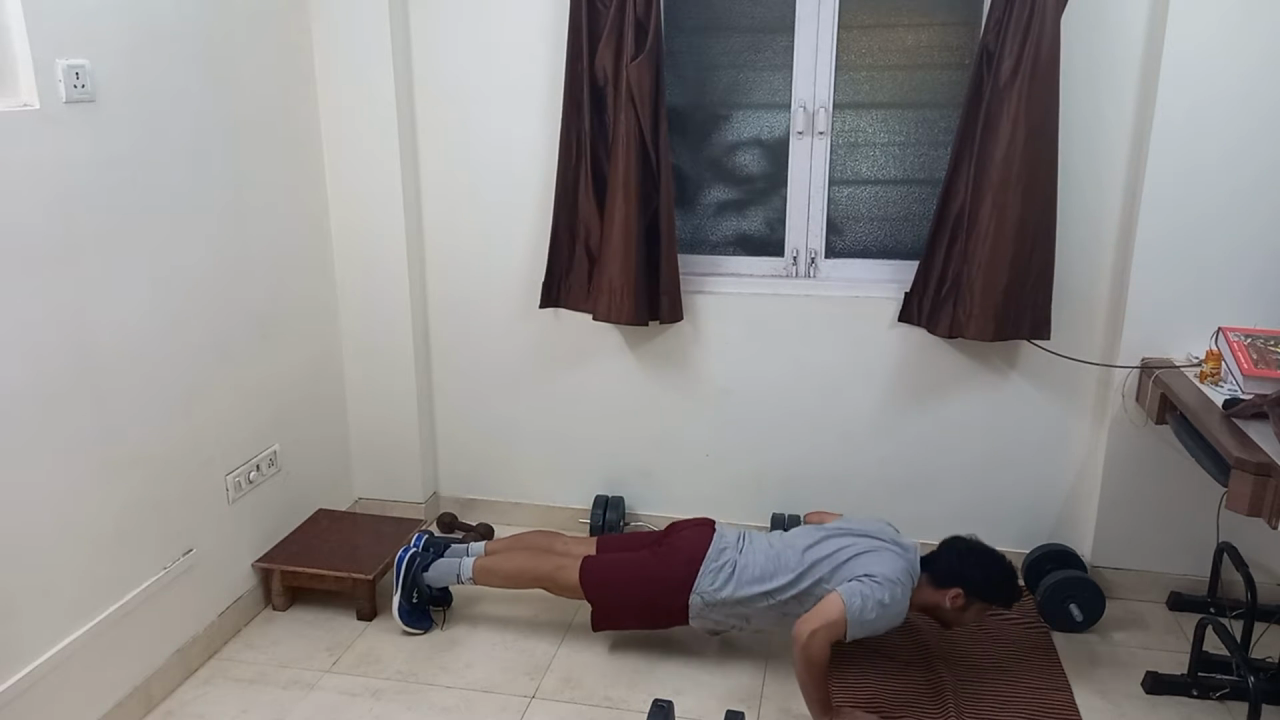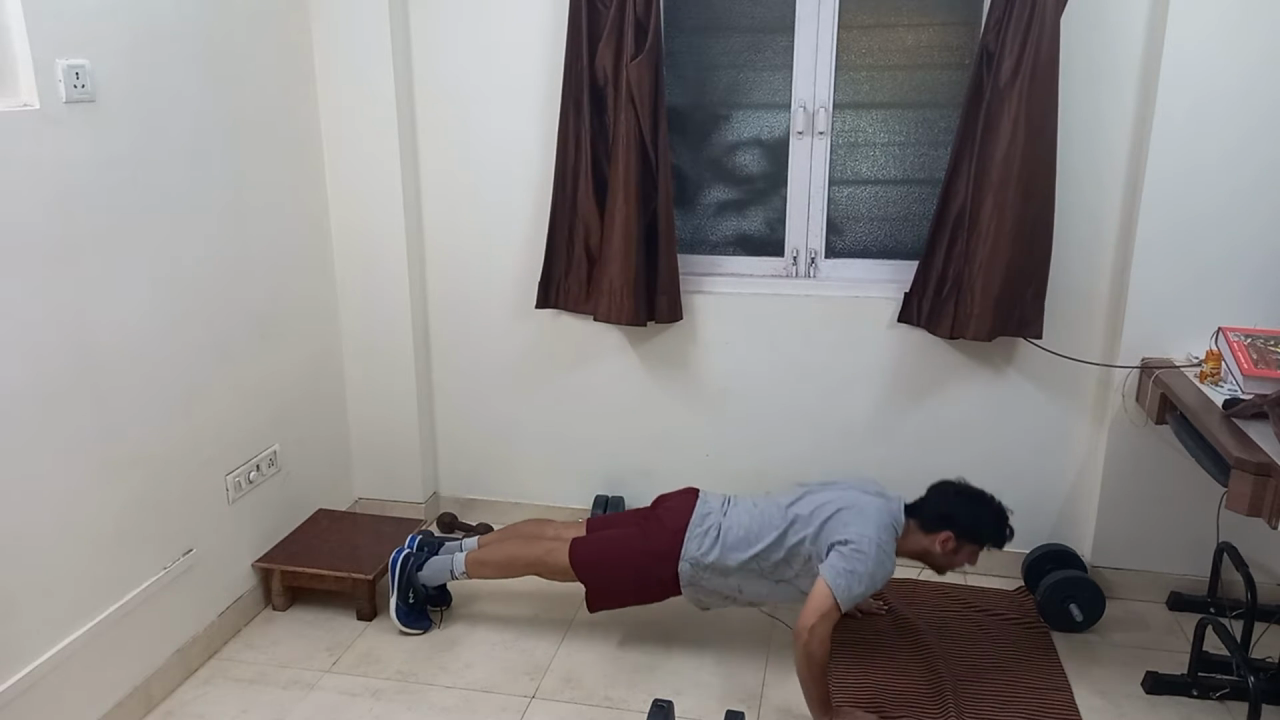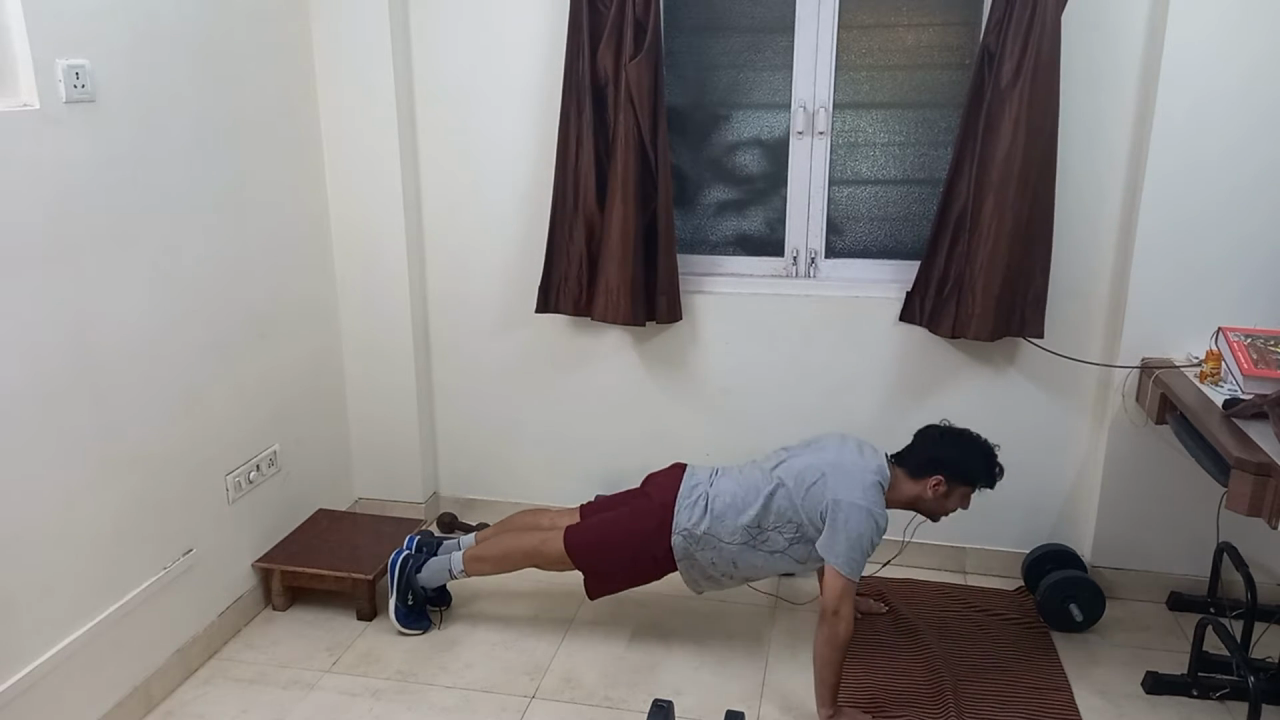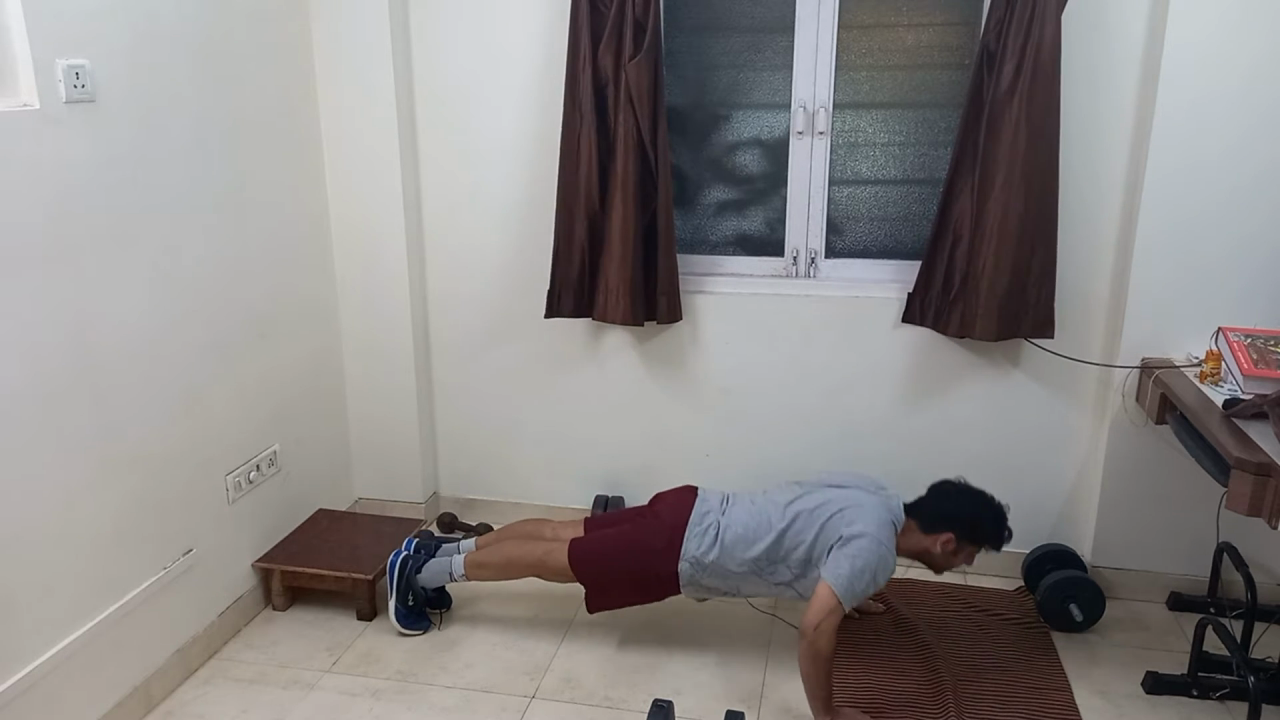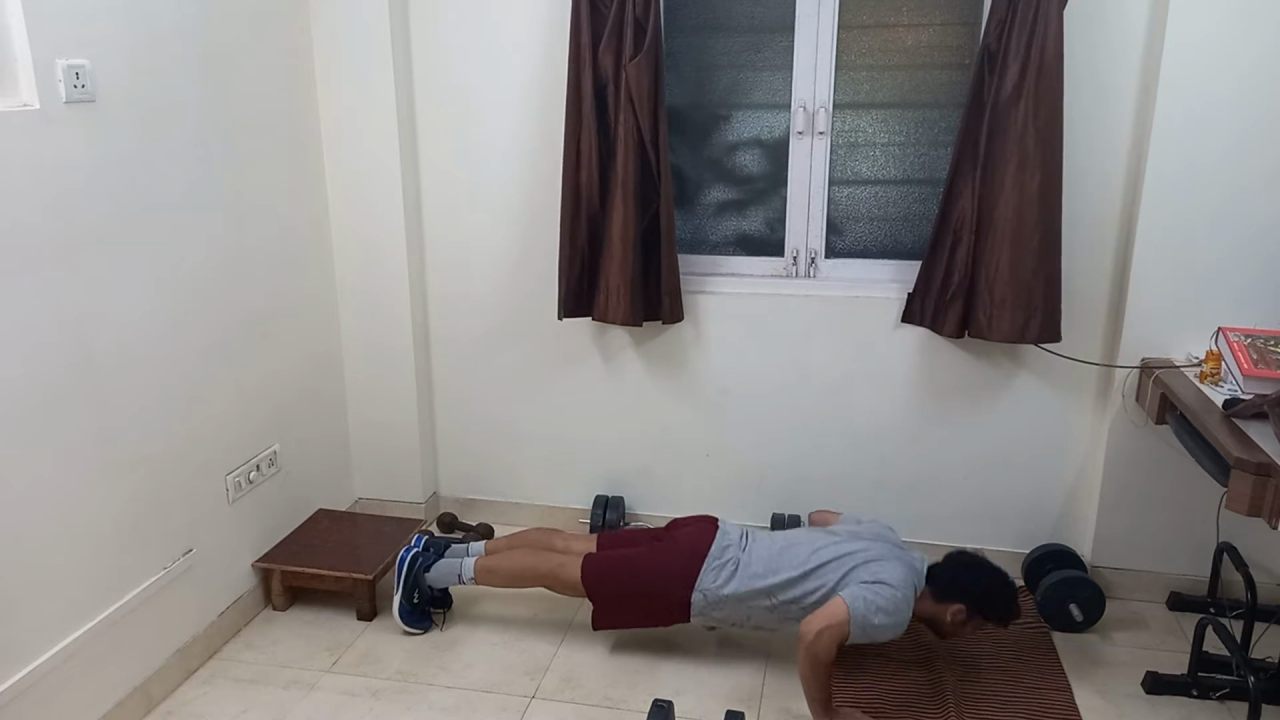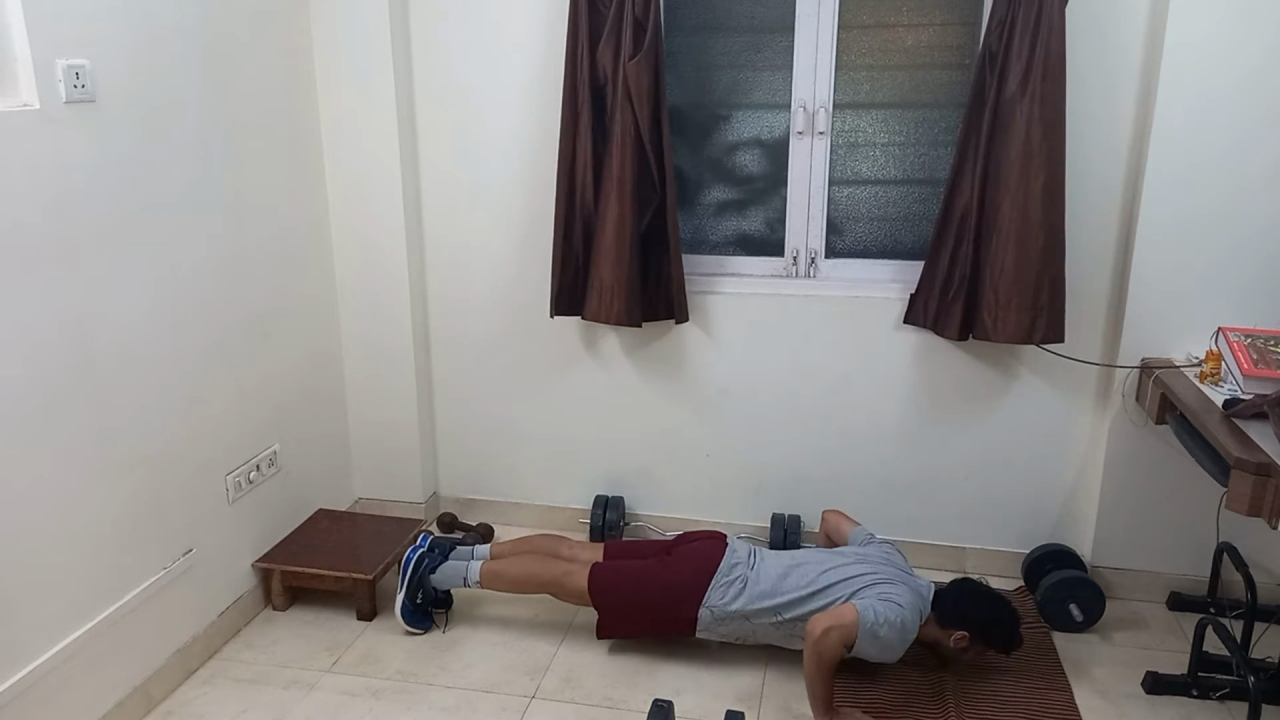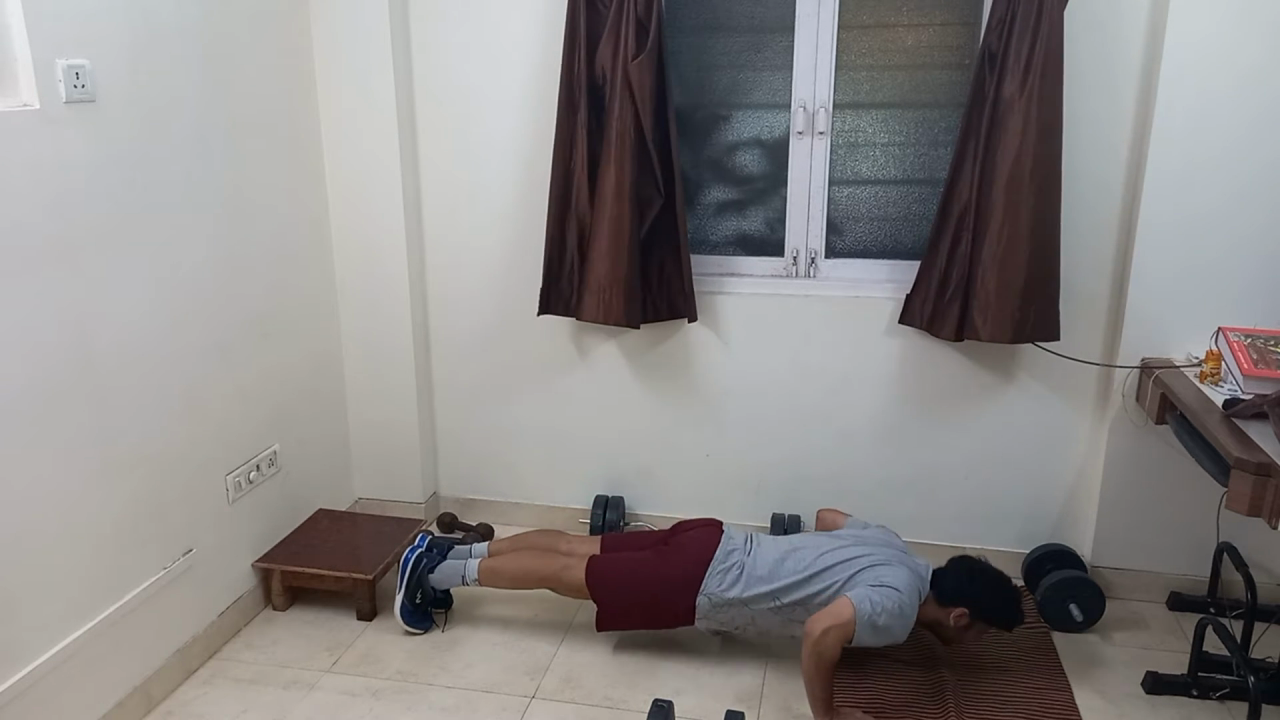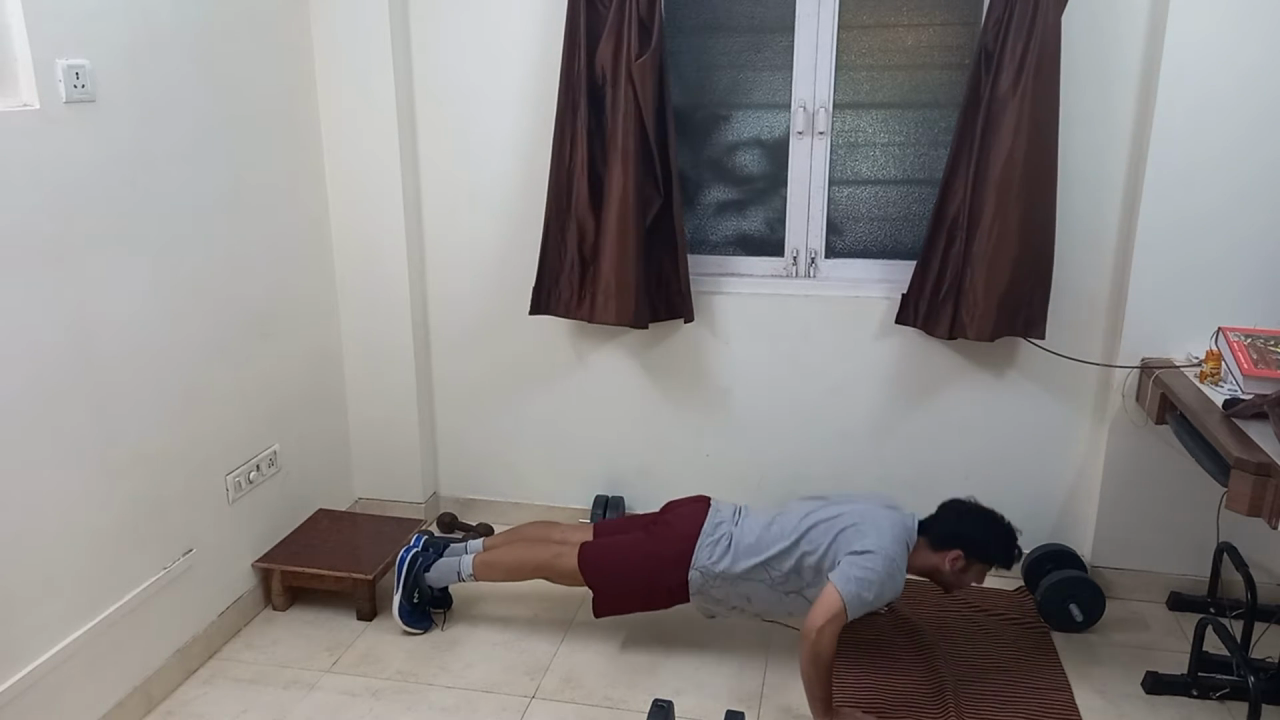
dt=0.3s
person 1, frame 1
left shoulder: (893, 544)
right shoulder: (889, 593)
left elbow: (819, 516)
right elbow: (808, 634)
left hip: (708, 544)
right hip: (694, 583)
left knee: (572, 549)
right knee: (561, 575)
left ankle: (445, 551)
right ankle: (432, 569)
person 1, frame 2
left shoulder: (880, 502)
right shoulder: (874, 551)
right elbow: (809, 630)
left wrist: (846, 595)
left hip: (696, 516)
right hip: (684, 554)
left knee: (563, 535)
right knee: (554, 560)
left ankle: (440, 549)
right ankle: (430, 568)
person 1, frame 3
left shoulder: (862, 456)
right shoulder: (863, 507)
right elbow: (834, 615)
left wrist: (842, 584)
left hip: (684, 492)
right hip: (678, 529)
left knee: (558, 524)
right knee: (548, 550)
left ankle: (437, 548)
right ankle: (425, 571)
person 1, frame 4
left shoulder: (875, 497)
right shoulder: (876, 545)
right elbow: (815, 628)
left wrist: (844, 595)
left hip: (692, 513)
right hip: (683, 552)
left knee: (558, 534)
right knee: (553, 561)
left ankle: (440, 551)
right ankle: (426, 570)
person 1, frame 5
left shoulder: (891, 548)
right shoulder: (891, 605)
left elbow: (820, 516)
right elbow: (816, 634)
left hip: (711, 542)
right hip: (700, 583)
left knee: (575, 547)
right knee: (564, 575)
left ankle: (447, 551)
right ankle: (432, 569)
person 1, frame 6
left shoulder: (893, 565)
right shoulder: (897, 623)
left elbow: (831, 517)
right elbow: (823, 633)
left hip: (718, 557)
right hip: (706, 597)
left knee: (579, 555)
right knee: (570, 583)
left ankle: (452, 555)
right ankle: (438, 570)
person 1, frame 7
left shoulder: (894, 551)
right shoulder: (896, 605)
left elbow: (826, 515)
right elbow: (820, 634)
left hip: (715, 546)
right hip: (701, 585)
left knee: (578, 549)
right knee: (569, 575)
left ankle: (450, 553)
right ankle: (434, 569)
person 1, frame 8
left shoulder: (890, 518)
right shoulder: (886, 563)
right elbow: (816, 630)
left wrist: (847, 596)
left hip: (706, 523)
right hip: (694, 562)
left knee: (569, 538)
right knee: (560, 563)
left ankle: (445, 551)
right ankle: (435, 569)
